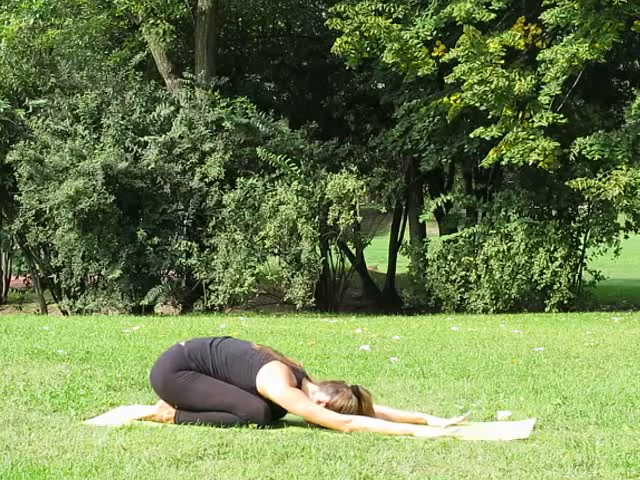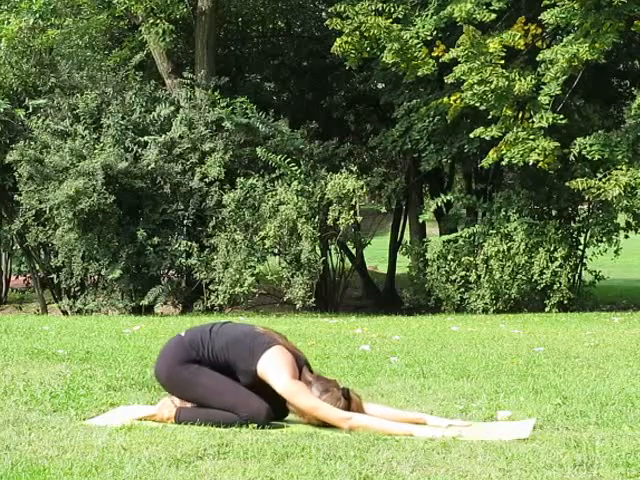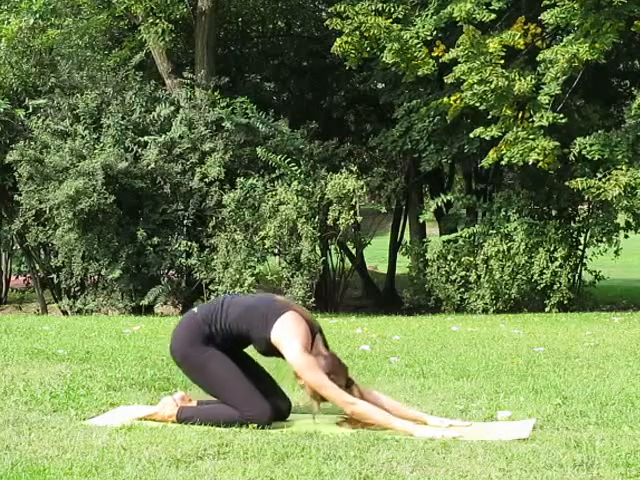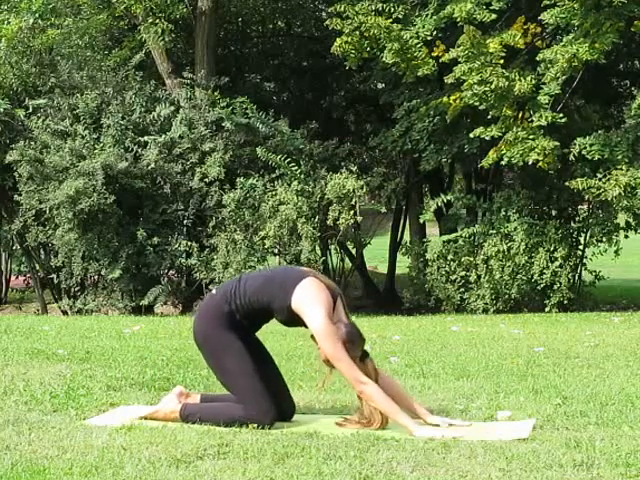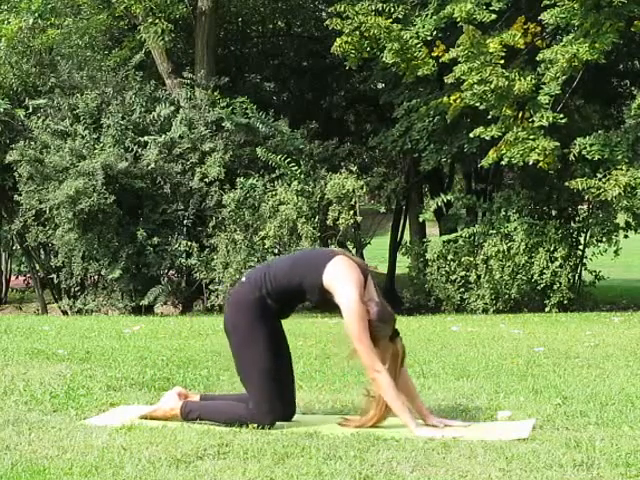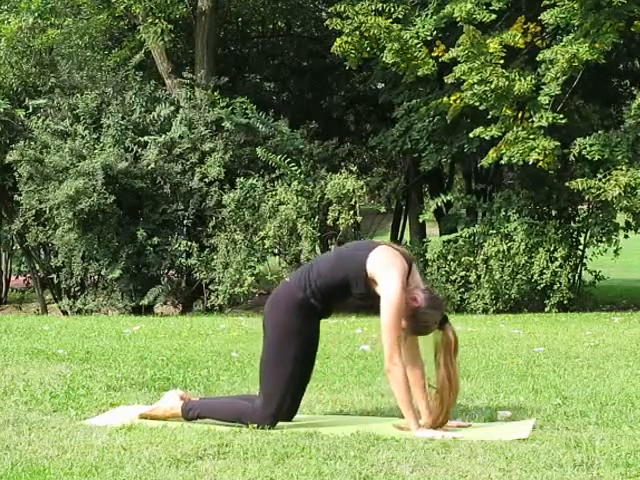
dt=0.7s
person 1, frame 1
left shoulder: (305, 384)
right shoulder: (283, 389)
left elbow: (369, 407)
right elbow: (347, 423)
left wrist: (431, 418)
right wrist: (415, 431)
left hip: (194, 359)
right hip: (172, 369)
left knee: (274, 410)
right knee: (255, 413)
left ankle: (186, 403)
right ankle: (173, 414)
person 1, frame 2
left shoulder: (303, 376)
right shoulder: (285, 379)
left elbow: (365, 406)
right elbow: (346, 419)
left wrist: (429, 419)
right wrist: (416, 431)
left hip: (201, 357)
right hip: (177, 361)
left knee: (277, 409)
right knee: (257, 413)
left ankle: (190, 400)
right ankle: (175, 413)
person 1, frame 3
left shoulder: (316, 347)
right shoulder: (298, 351)
left elbow: (367, 393)
right elbow: (350, 404)
left wrist: (428, 418)
right wrist: (414, 429)
left hip: (217, 340)
right hip: (193, 339)
left knee: (279, 408)
right knee: (258, 414)
left ankle: (189, 403)
right ankle: (175, 412)
person 1, frame 4
left shoulder: (334, 310)
right shoulder: (321, 318)
left elbow: (374, 371)
right elbow: (362, 382)
left wrist: (427, 415)
right wrist: (415, 427)
left hip: (236, 324)
right hip: (215, 321)
left knee: (284, 410)
right knee: (262, 415)
left ankle: (191, 398)
right ankle: (177, 410)
person 1, frame 5
left shoulder: (367, 291)
right shoulder: (351, 295)
left elbow: (392, 360)
right elbow: (375, 369)
left wrist: (427, 415)
right wrist: (414, 426)
left hip: (265, 310)
right hip: (248, 307)
left knee: (283, 410)
right knee: (264, 415)
left ankle: (192, 397)
right ankle: (178, 408)
person 1, frame 6
left shoulder: (410, 282)
right shoulder: (395, 284)
left elbow: (411, 355)
right elbow: (394, 363)
left wrist: (428, 414)
right wrist: (415, 427)
left hip: (307, 311)
right hip: (291, 306)
left knee: (284, 411)
right knee: (266, 416)
left ankle: (191, 398)
right ankle: (179, 407)
